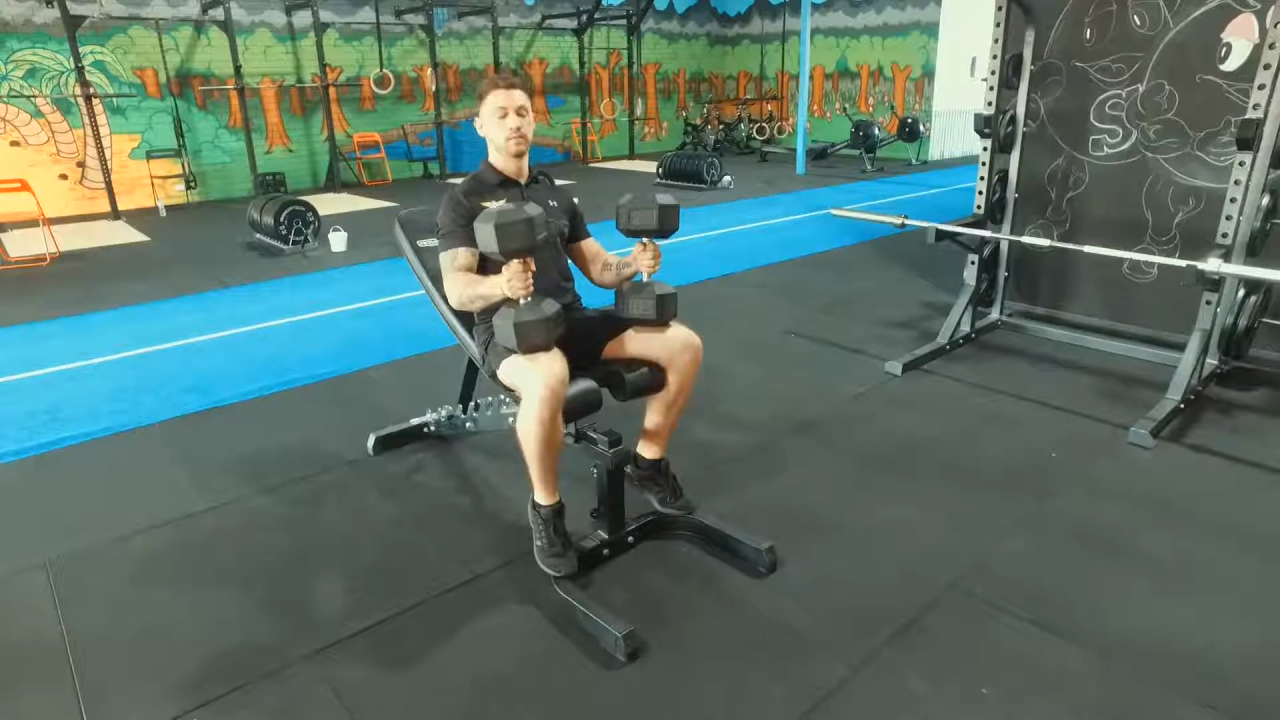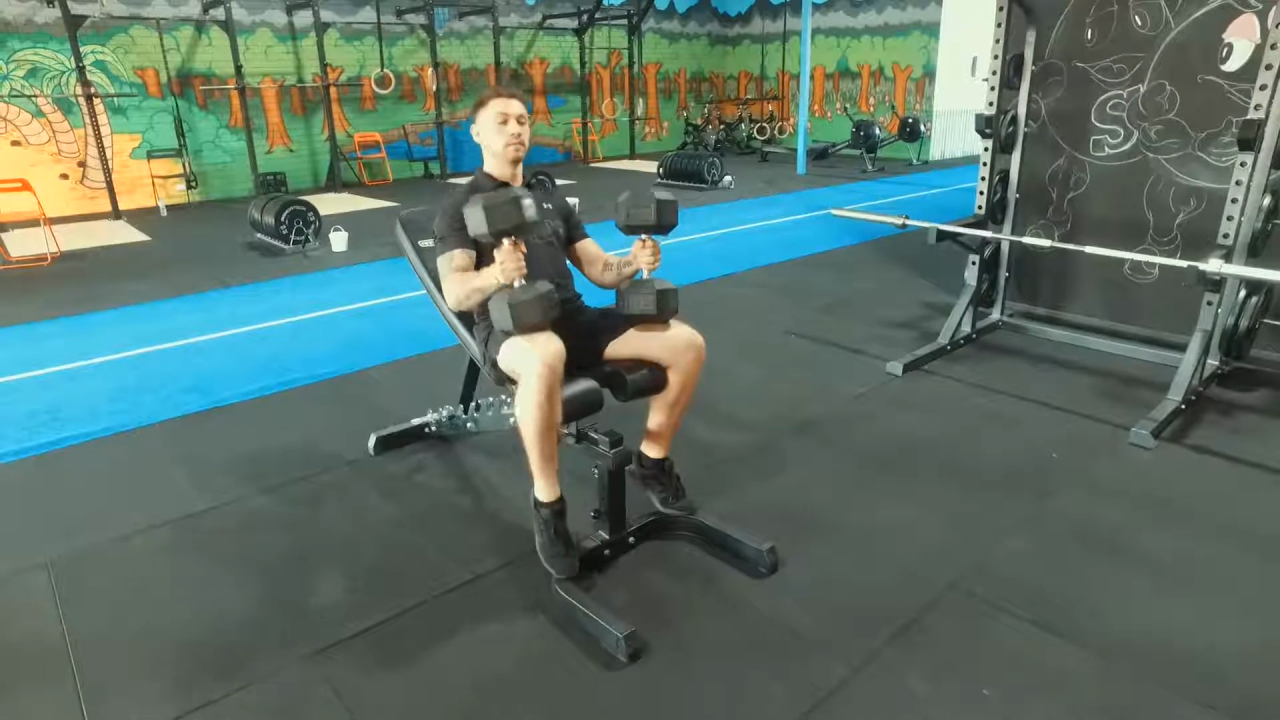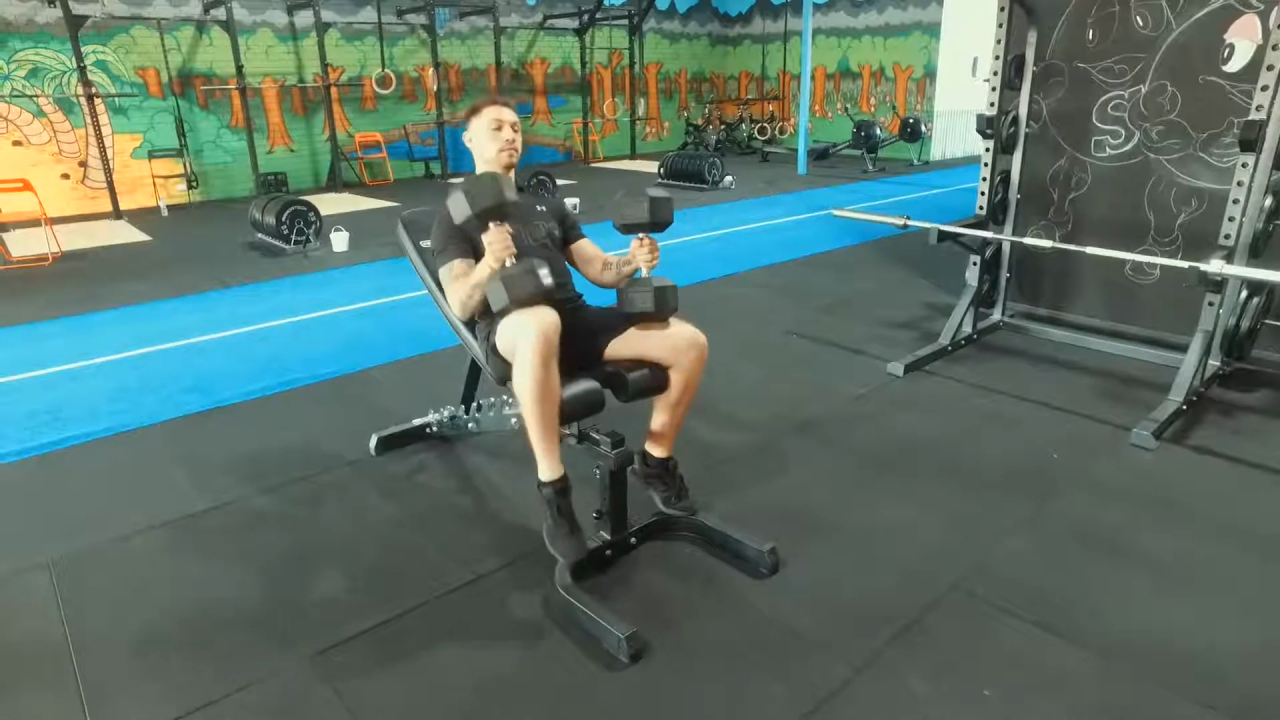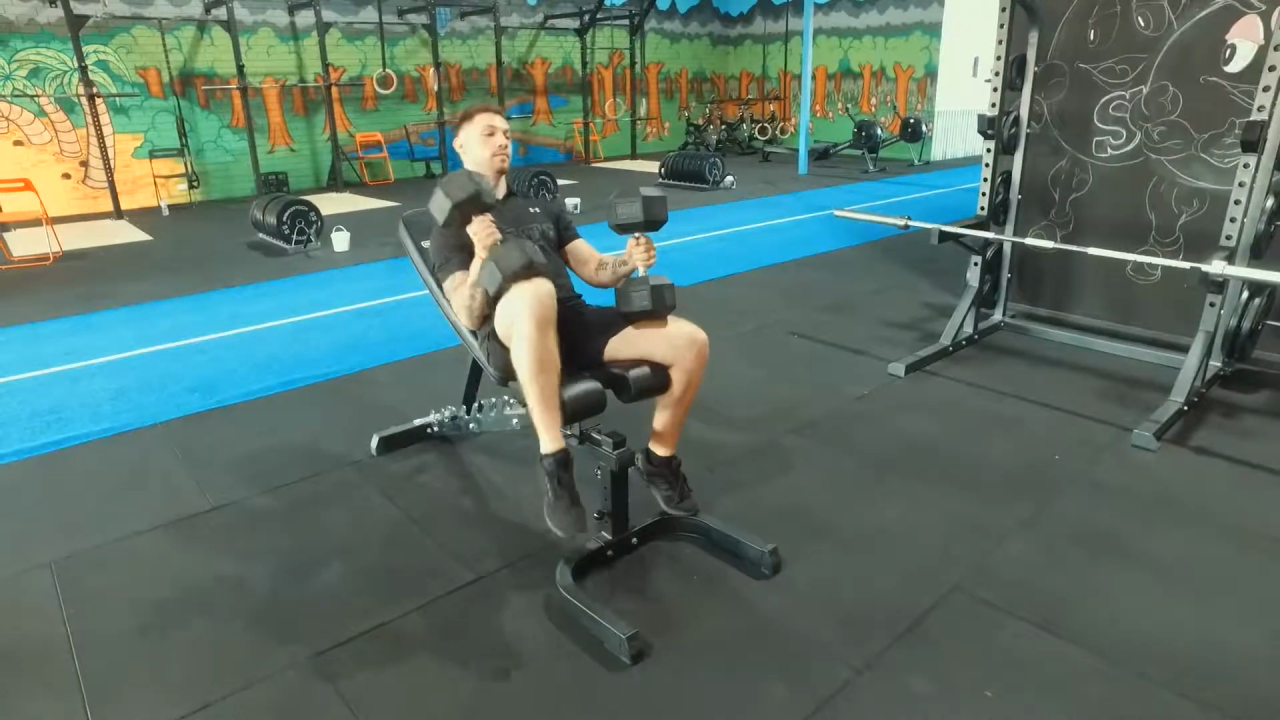
dt=0.1s
person 1, frame 1
left shoulder: (556, 195)
right shoulder: (464, 199)
left elbow: (599, 269)
right elbow: (457, 290)
left wrist: (636, 264)
right wrist: (502, 285)
left hip: (573, 319)
left knee: (685, 346)
right knee: (548, 379)
left ankle: (648, 464)
right ankle: (546, 509)
person 1, frame 2
left shoulder: (552, 200)
right shoulder: (460, 206)
left elbow: (598, 268)
right elbow: (455, 293)
left wrist: (635, 262)
right wrist: (496, 273)
left hip: (573, 318)
right hip: (511, 327)
left knee: (687, 345)
right knee: (546, 359)
left ankle: (652, 463)
right ankle: (548, 506)
person 1, frame 3
left shoulder: (547, 205)
right shoulder: (457, 216)
left elbow: (599, 269)
right elbow: (461, 304)
left wrist: (634, 260)
right wrist: (489, 262)
left hip: (577, 318)
right hip: (513, 333)
left knee: (690, 344)
right knee: (539, 322)
left ankle: (655, 462)
right ankle: (553, 487)
person 1, frame 4
left shoulder: (543, 207)
right shoulder: (453, 226)
left elbow: (594, 269)
right elbow: (469, 314)
left wrist: (630, 260)
right wrist: (481, 254)
left hip: (576, 319)
right hip: (512, 326)
left knee: (691, 342)
right knee: (534, 294)
left ankle: (658, 459)
right ankle: (554, 463)
